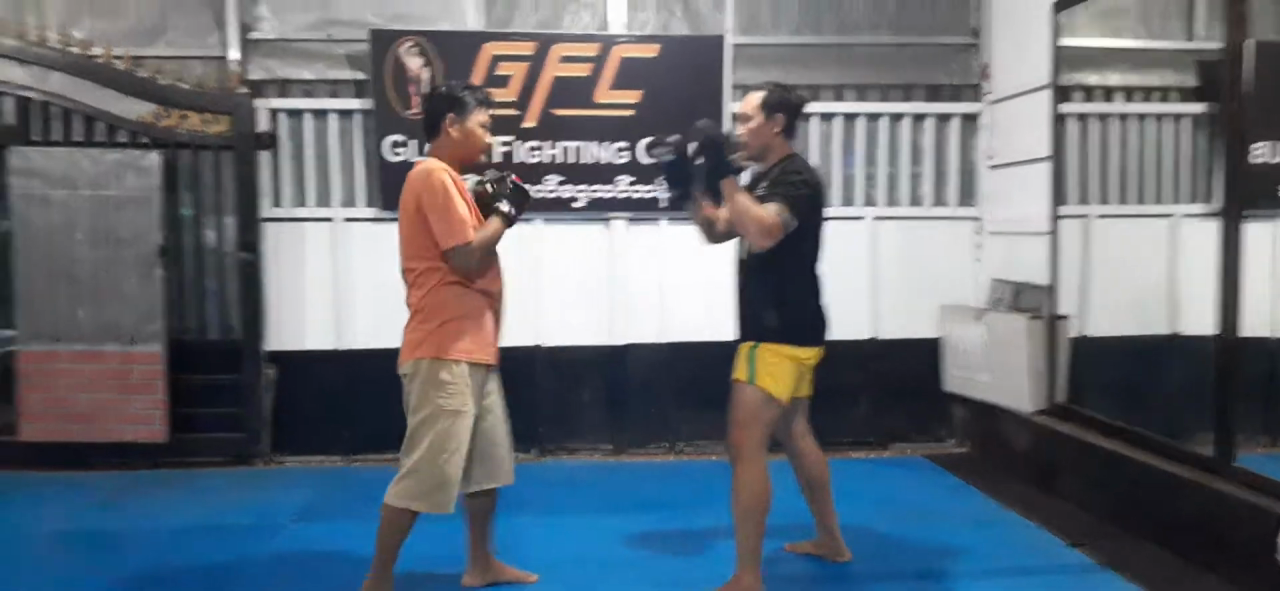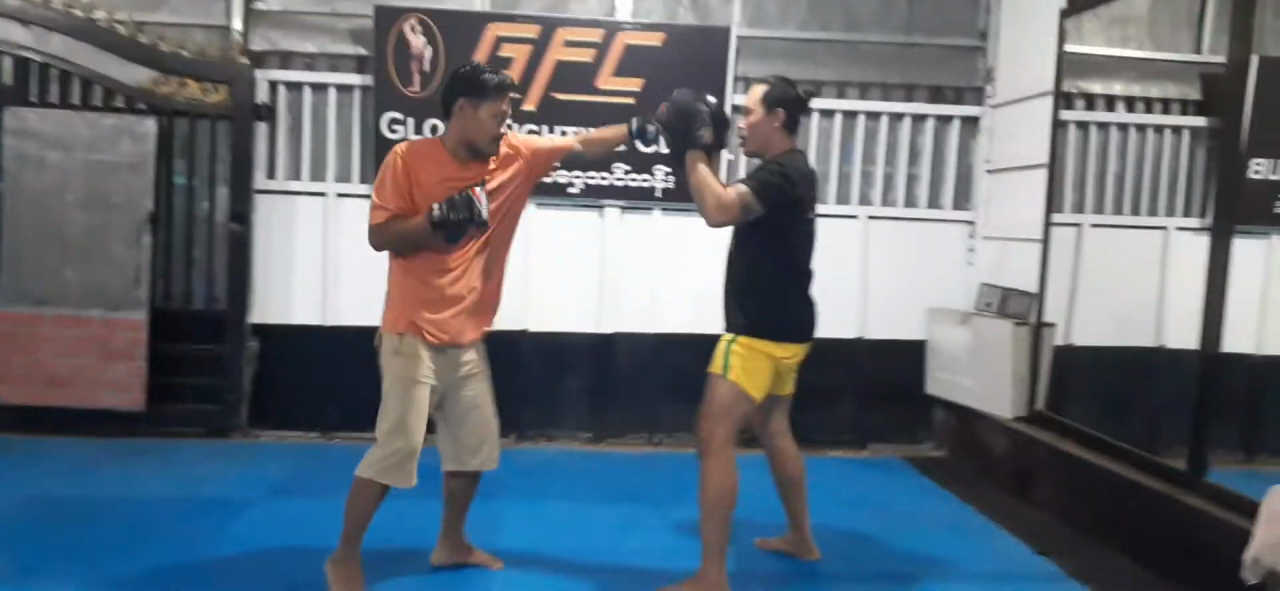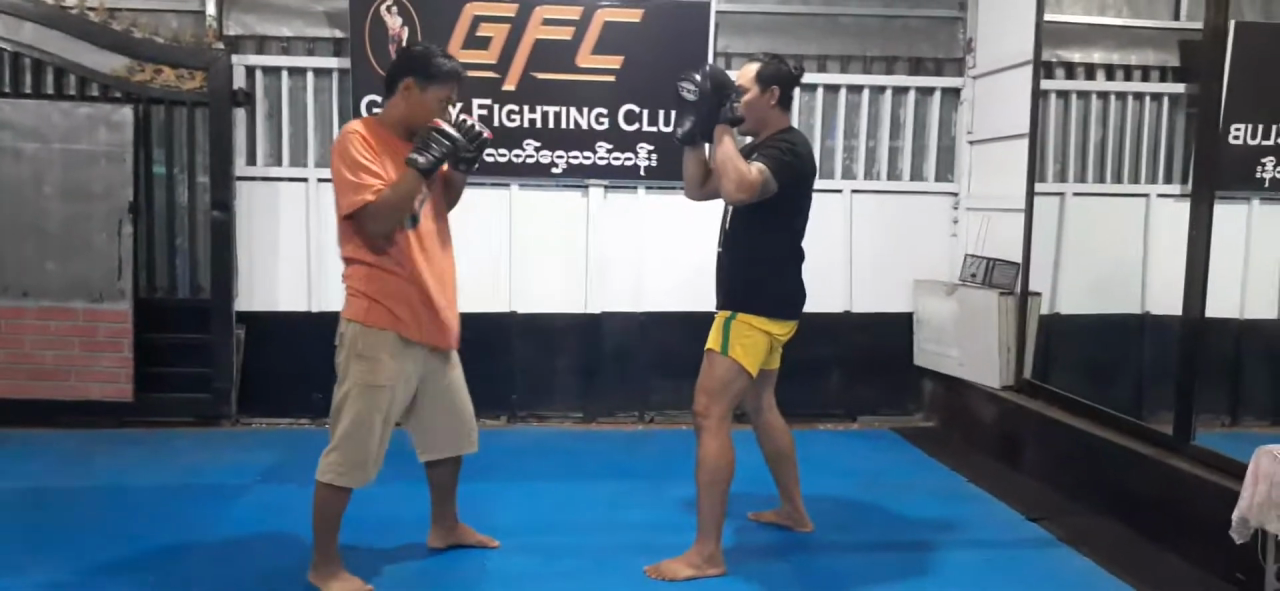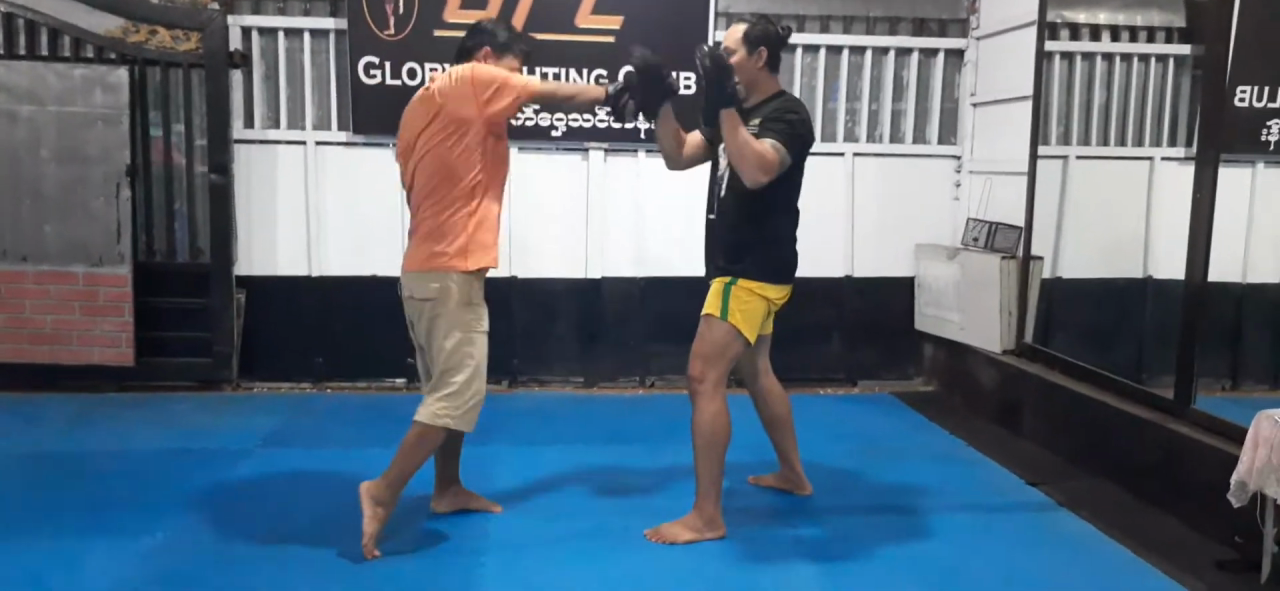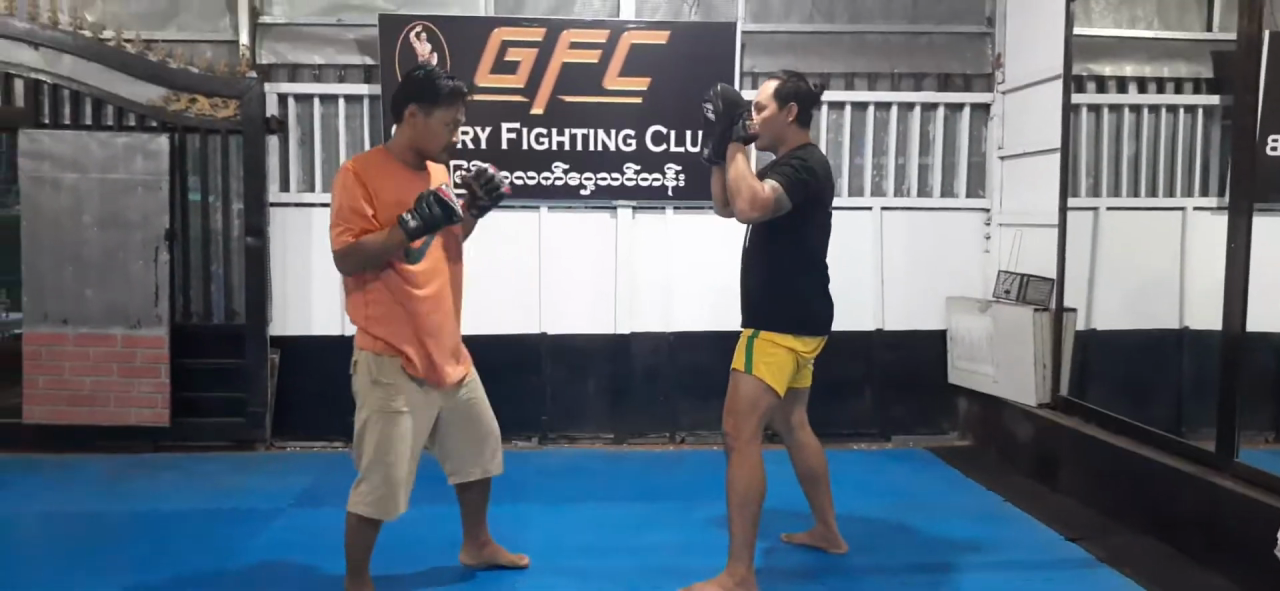
dt=1s
person 1, frame 1
left shoulder: (444, 177)
right shoulder: (432, 175)
right elbow: (469, 256)
left wrist: (499, 213)
right wrist: (506, 214)
left hip: (471, 351)
right hip: (443, 353)
left knee: (489, 460)
right knee: (427, 472)
person 1, frame 2
left shoulder: (517, 153)
right shoulder: (407, 158)
left elbow: (579, 144)
right elbow: (381, 236)
left wrist: (637, 128)
right wrist: (443, 217)
left hip: (466, 335)
right hip: (412, 332)
left knee: (475, 442)
right knee: (396, 447)
left ankle: (451, 543)
person 1, frame 3
left shoulder: (423, 139)
right shoulder: (358, 139)
left elbow: (443, 203)
right elbow: (377, 222)
left wrist: (460, 162)
right wrist: (423, 161)
left hip: (433, 319)
right hip: (379, 326)
left knee: (451, 429)
right knee: (353, 445)
left ankle: (445, 526)
person 1, frame 4
left shoulder: (422, 102)
right shoulder: (473, 82)
right elbow: (555, 92)
left wrist: (482, 149)
right wrist: (612, 94)
left hip: (427, 267)
right hip: (450, 269)
left knee: (454, 386)
right knee: (456, 391)
left ankle: (448, 487)
right ankle: (383, 490)
person 1, frame 5
left shoulder: (435, 171)
right shoulder: (359, 173)
right elbow: (347, 258)
left wrist: (477, 202)
right wrist: (411, 225)
left hip: (447, 351)
right hip: (388, 359)
left knee: (479, 448)
right knee: (382, 479)
left ankle: (477, 545)
person 2, frame 1
left shoulder: (797, 177)
right shoulder: (766, 179)
left elbow: (760, 237)
right elbow: (717, 230)
left wrist: (725, 176)
right wrist: (692, 186)
left hip: (781, 333)
right hip: (781, 329)
left knee: (745, 445)
right knee: (794, 433)
right ankle: (831, 539)
person 2, frame 2
left shoulder: (784, 173)
right shoulder: (779, 172)
left elbow: (717, 210)
right elbow: (719, 208)
left wrist: (692, 148)
right wrist: (704, 149)
left hip: (764, 330)
right hip: (777, 327)
left knee: (714, 438)
right knee: (773, 431)
right ankle: (800, 539)
person 2, frame 3
left shoulder: (789, 150)
right shoulder: (761, 149)
left elbow: (736, 189)
right elbow: (698, 188)
left wrist: (721, 124)
right wrist: (694, 131)
left hip: (758, 305)
right hip: (761, 301)
left knee: (710, 413)
right knee: (759, 405)
left ankle: (707, 553)
right ankle: (794, 510)
person 2, frame 4
left shoulder: (787, 115)
right shoulder: (739, 114)
left elbow: (756, 172)
right elbow: (679, 156)
left wrist: (725, 106)
right wrist: (657, 101)
left hip: (755, 270)
right hip: (741, 266)
left knee: (704, 377)
right knee: (755, 370)
left ankle: (707, 516)
right ankle: (793, 474)
person 2, frame 5
left shoulder: (803, 165)
right shoulder: (789, 165)
left elbow: (750, 207)
right elbow: (728, 205)
left wrist: (735, 142)
right wrist: (718, 150)
left hip: (781, 324)
right hip: (795, 320)
left knee: (740, 434)
right knee: (792, 424)
right ankle: (828, 531)
